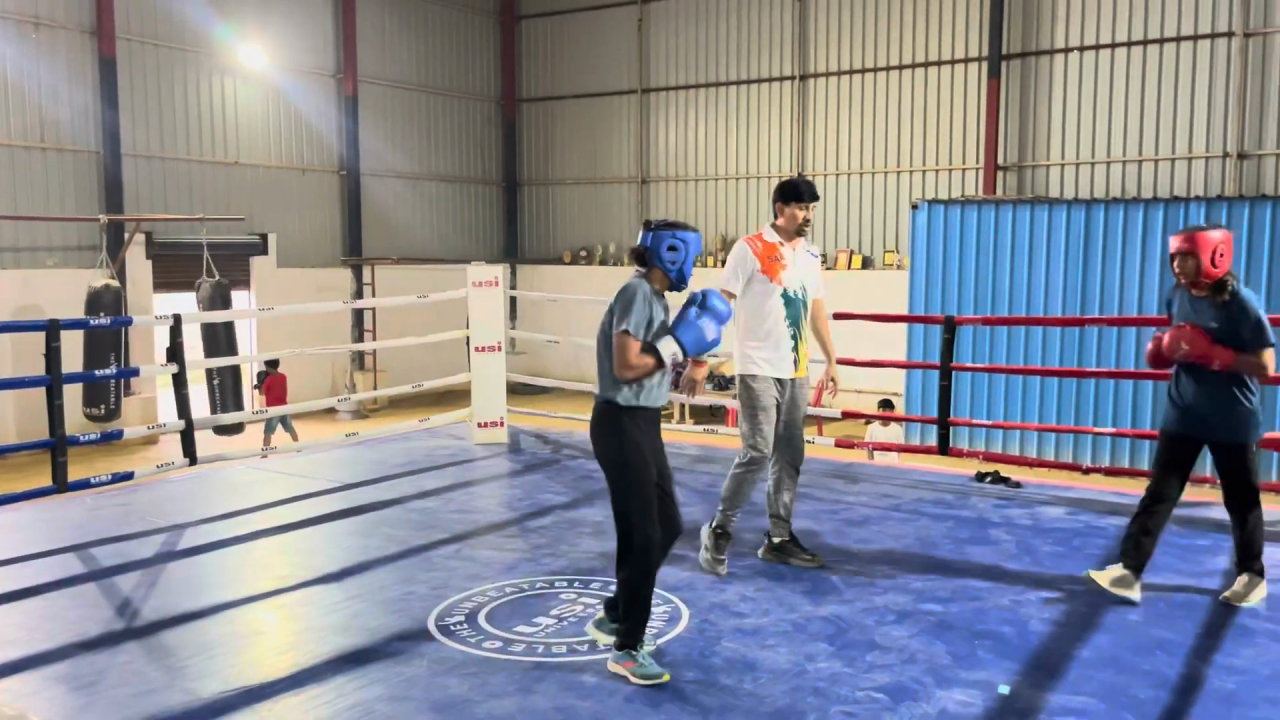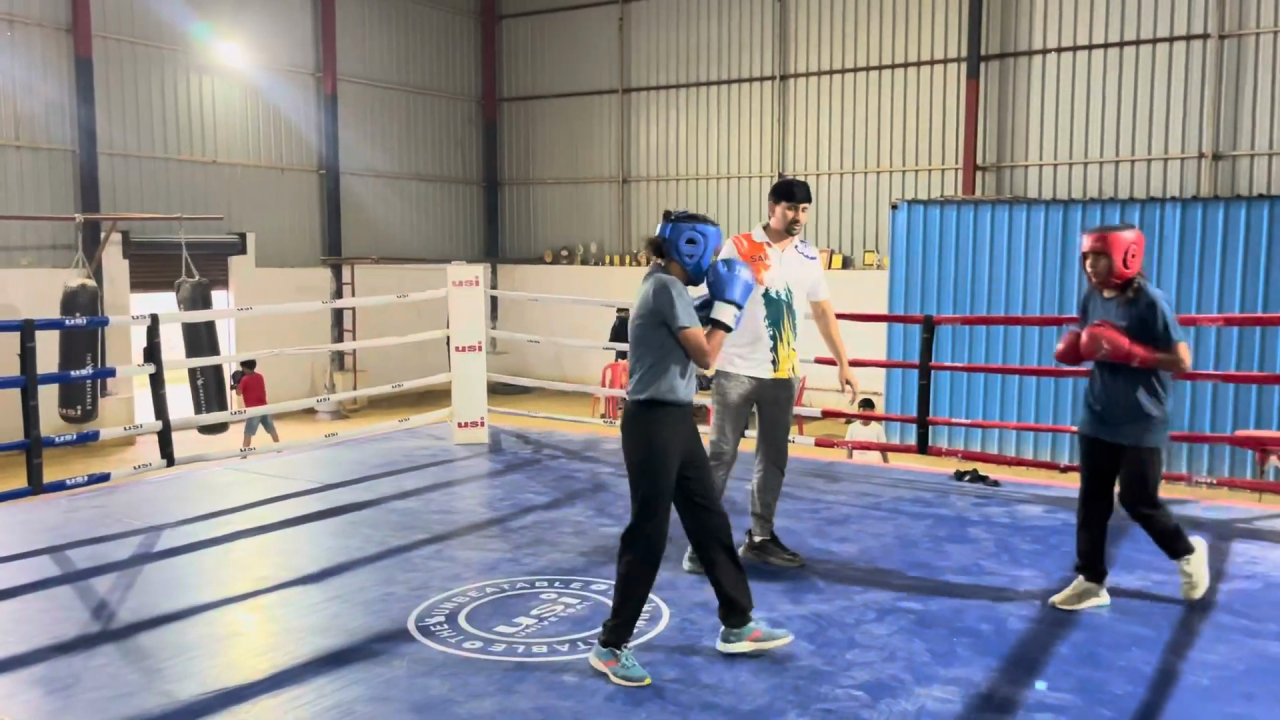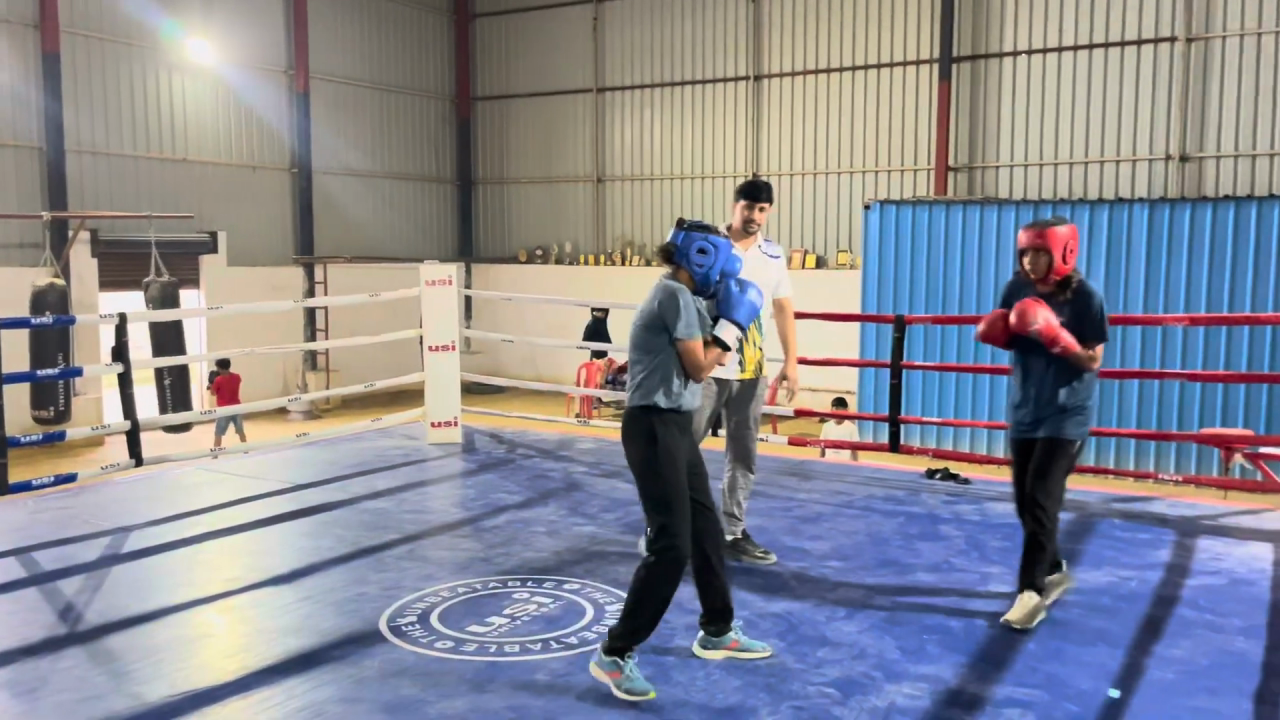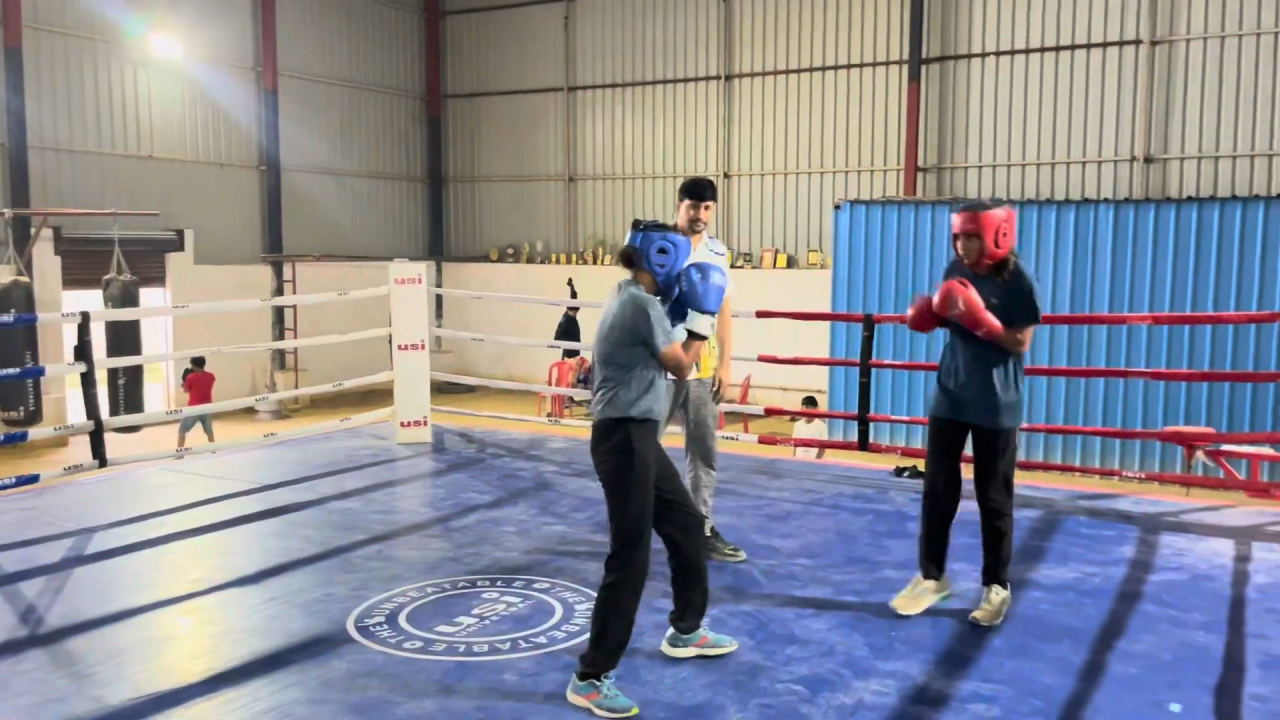
dt=0.3s
person 1, frame 1
left shoulder: (655, 299)
right shoulder: (636, 295)
left elbow: (664, 363)
right elbow: (625, 367)
left wrist: (697, 327)
right wrist: (680, 342)
left hip: (644, 424)
right hip: (622, 426)
left knee: (666, 527)
right knee: (643, 535)
left ankle: (614, 617)
right ankle: (627, 648)
person 1, frame 2
left shoulder: (666, 285)
right shoulder: (667, 288)
left elbow: (690, 345)
right elbow: (705, 355)
left wrist: (716, 306)
right wrist: (728, 304)
left hip: (677, 419)
right hip: (652, 421)
left knee: (712, 525)
right knee: (648, 535)
left ankle: (737, 625)
right ankle: (611, 646)
person 1, frame 3
left shoulder: (678, 297)
right shoulder: (672, 296)
left elbow: (690, 362)
right elbow: (700, 367)
left wrist: (719, 311)
right wrist: (733, 322)
left hip: (675, 427)
right hip: (653, 428)
left knee: (707, 534)
right knee: (670, 546)
left ankle: (717, 632)
right ankle: (615, 655)
person 1, frame 4
left shoulder: (629, 298)
right shoulder: (641, 305)
left elbow: (658, 352)
right elbow: (682, 365)
left wrist: (680, 311)
right wrist: (704, 312)
left hip: (636, 436)
right hip: (623, 439)
left knee: (687, 526)
right knee: (630, 560)
left ankle: (686, 629)
right ankle: (589, 678)
person 2, frame 1
left shoulder: (1240, 302)
right shoulder: (1177, 296)
left elbow: (1265, 365)
left wrist: (1211, 356)
right wrist: (1164, 351)
left hip: (1231, 420)
right hip: (1182, 414)
left knee: (1240, 498)
right knee: (1160, 490)
left ankle: (1252, 574)
right ankle: (1129, 571)
person 2, frame 2
left shoulder: (1150, 301)
right shoulder: (1091, 296)
left elbow: (1181, 362)
left wrist: (1128, 353)
right wrist: (1074, 347)
left hip: (1142, 421)
right hip: (1099, 418)
left knee: (1138, 502)
right knee: (1093, 498)
left ankle: (1188, 552)
right ankle: (1091, 580)
person 2, frame 3
left shoulder: (1085, 298)
right shoulder: (1016, 288)
left elbow: (1093, 361)
right elbow: (1006, 337)
left wrist: (1054, 337)
right wrist: (994, 332)
left hip: (1066, 416)
right hip: (1025, 412)
left knee: (1041, 498)
right knee: (1027, 500)
left ankle: (1034, 591)
right ankle: (1052, 570)
person 2, frame 4
left shoulder: (1017, 280)
right shoulder: (956, 271)
left elbow: (1020, 343)
left wrist: (979, 317)
right wrist: (927, 316)
left hip: (997, 405)
right hip: (950, 398)
left knee: (993, 497)
right knee: (939, 488)
left ankle: (997, 587)
right ankle: (931, 577)
person 3, frame 1
left shoulder: (810, 254)
right shoulder: (750, 249)
left elbow: (816, 309)
left wrist: (830, 360)
left hip: (796, 372)
right hip: (756, 370)
left knee: (789, 458)
right knee: (755, 454)
left ankle: (779, 536)
right ankle: (720, 529)
person 3, frame 2
left shoulder: (808, 256)
right shoulder: (739, 247)
left elbow: (823, 312)
left wrist: (843, 363)
left hip: (781, 373)
right hip: (737, 369)
left knee: (774, 457)
right knee: (722, 452)
left ankle: (761, 536)
person 3, frame 3
left shoulder: (774, 256)
left elbow: (784, 311)
left wrist: (791, 361)
left hip: (750, 372)
left knee: (743, 456)
left ankle: (733, 533)
person 3, frame 4
left shoulder: (716, 252)
left elbow: (722, 310)
left wrist: (724, 364)
left hip: (702, 371)
left knee: (704, 453)
left ankle: (702, 531)
